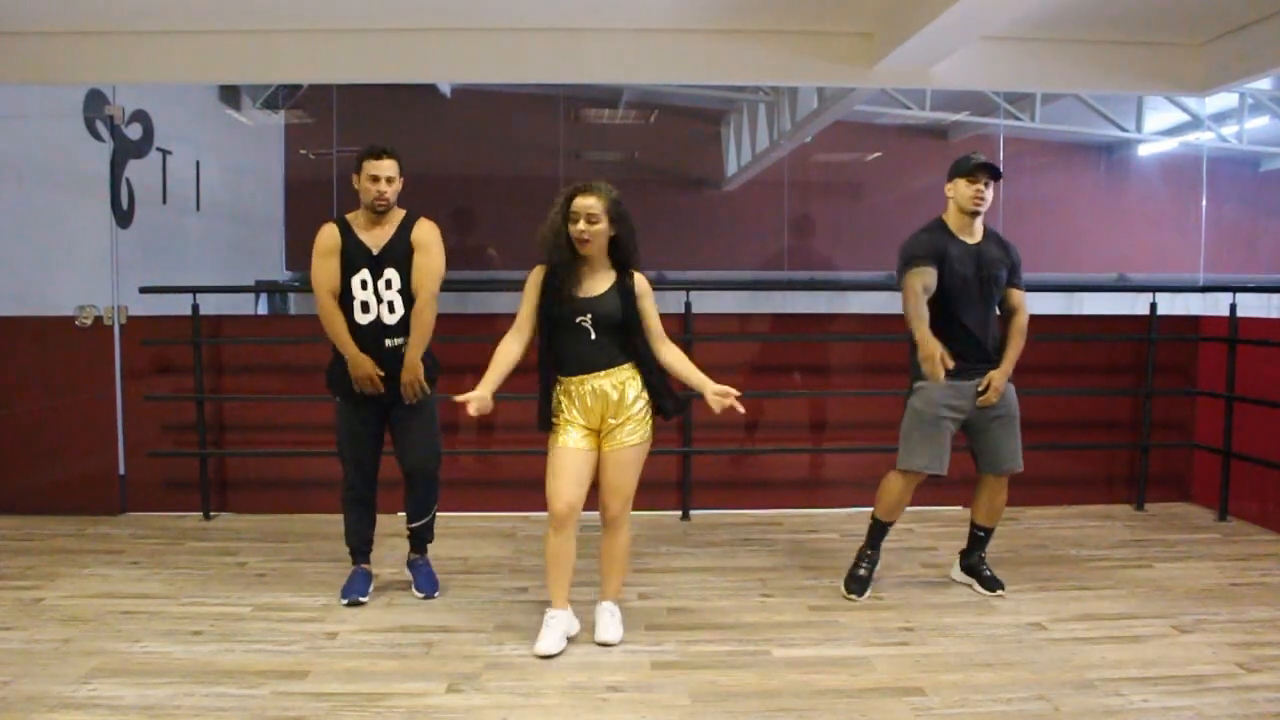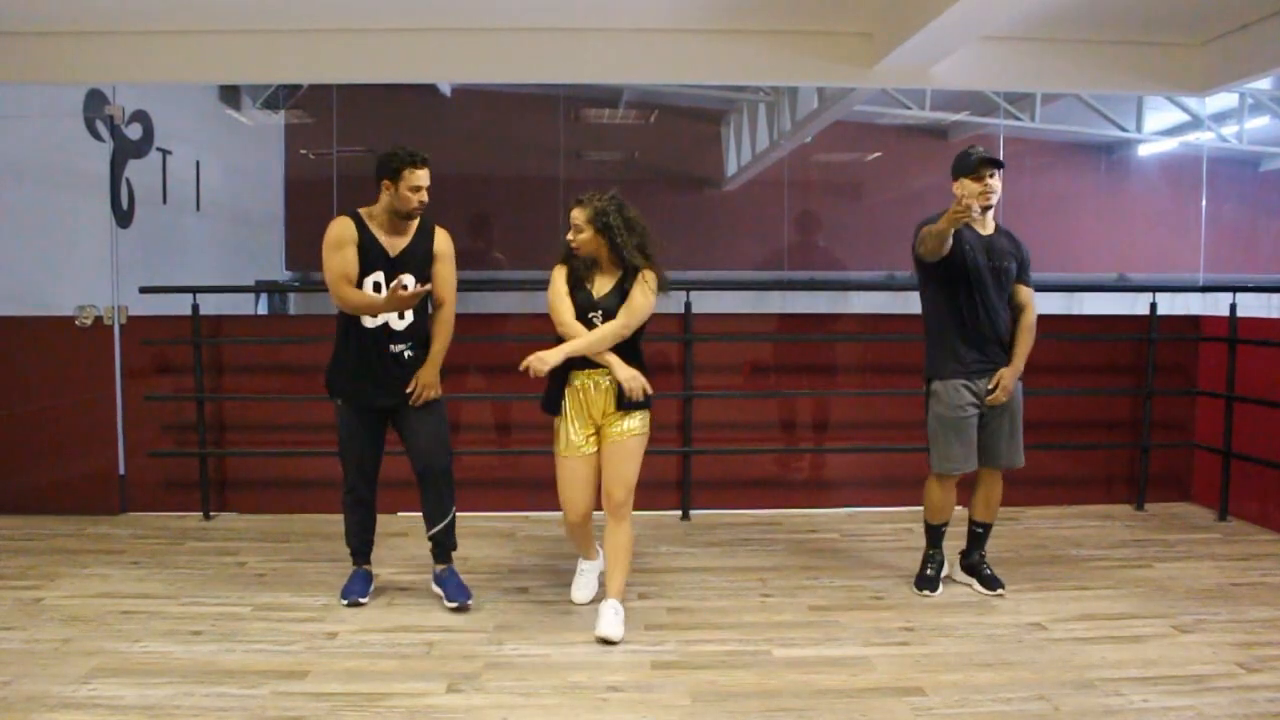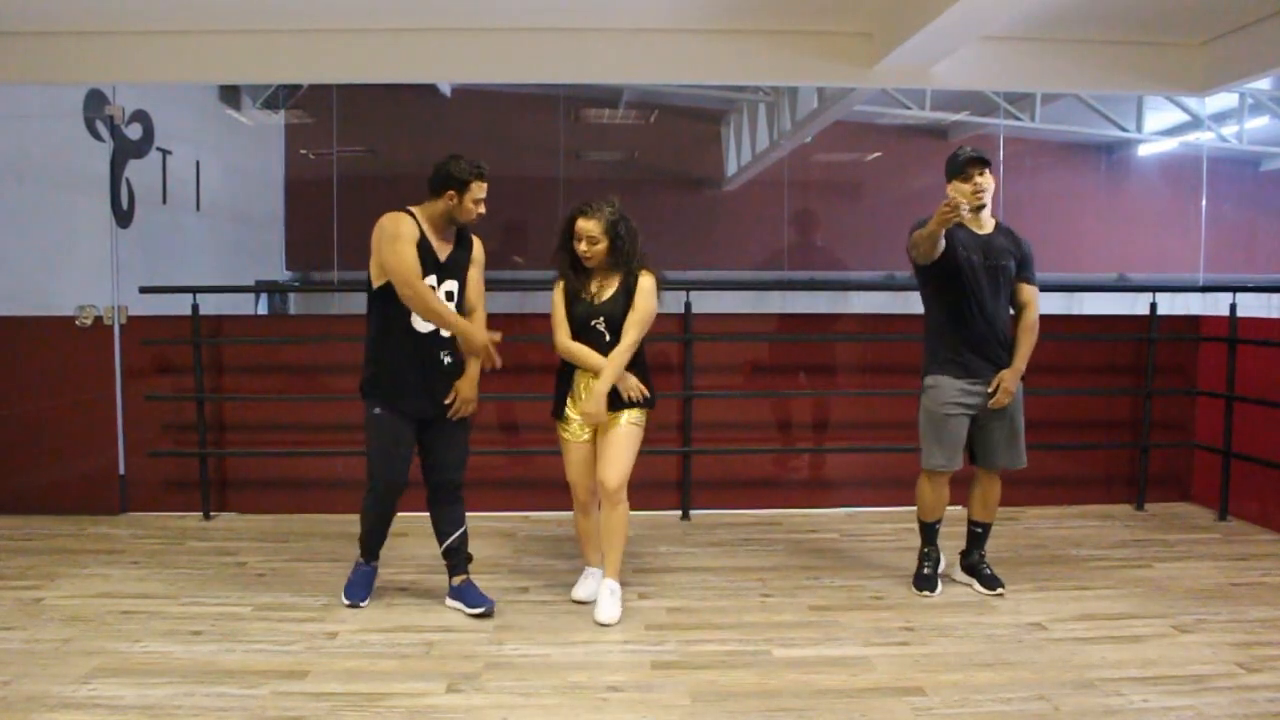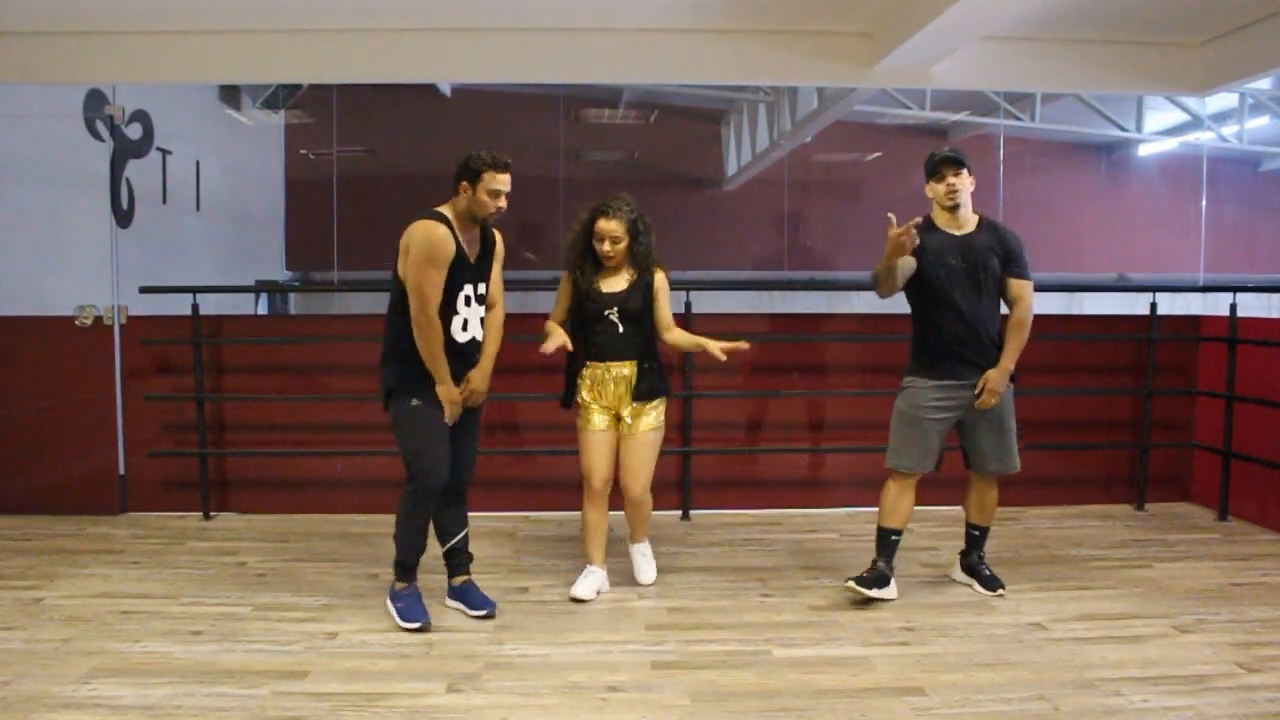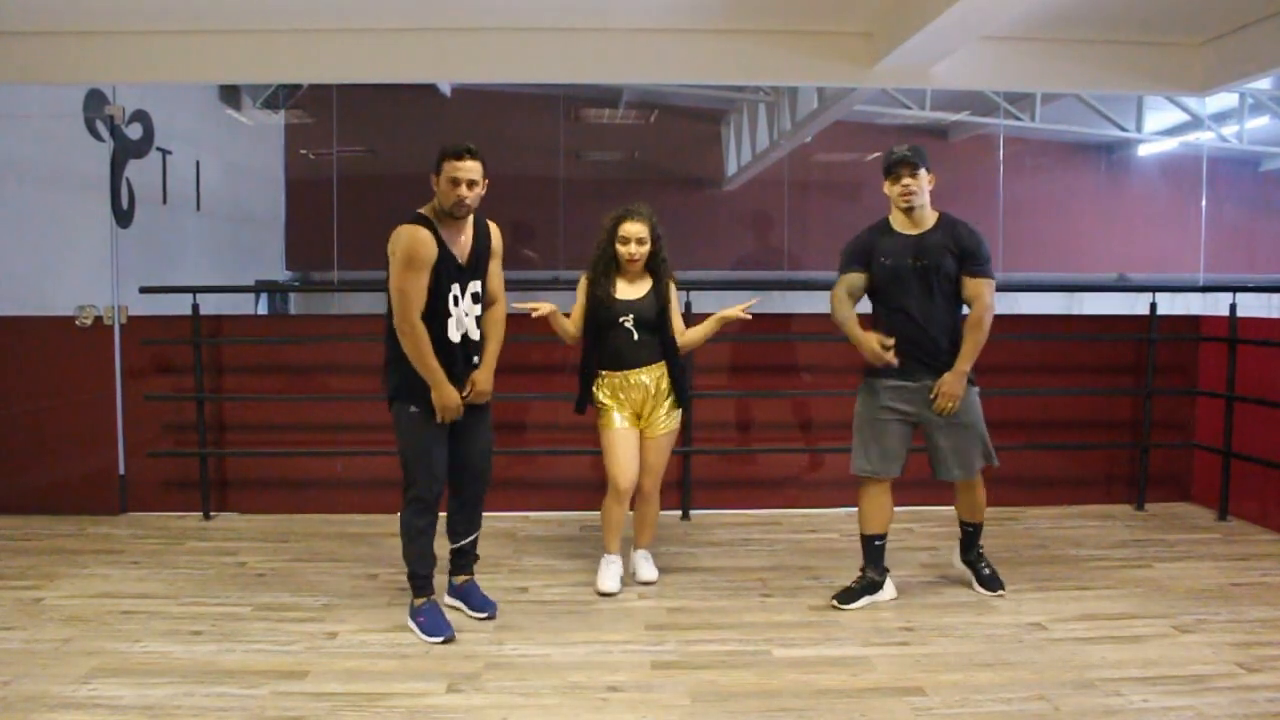
dt=0.3s
person 1, frame 1
left shoulder: (422, 231)
right shoulder: (331, 235)
left elbow: (427, 299)
right elbow: (326, 302)
left wrist: (414, 359)
right wrist: (354, 358)
left hip: (409, 370)
right hip: (355, 374)
left knee: (422, 467)
right knee: (358, 476)
left ankle: (418, 554)
right ankle: (361, 566)
person 1, frame 2
left shoulder: (436, 238)
right shoulder: (344, 230)
left elbow: (444, 307)
right elbow: (341, 296)
left wrist: (432, 367)
right wrist: (388, 302)
left hip: (414, 376)
right hip: (357, 379)
left knee: (435, 468)
right knee: (358, 479)
left ankle: (444, 566)
right ankle: (361, 567)
person 1, frame 3
left shoulder: (471, 245)
right shoulder: (396, 227)
left elbow: (476, 312)
right elbow: (413, 292)
left wrist: (471, 375)
right wrist: (467, 331)
left hip: (445, 384)
right hip: (392, 386)
left knee: (448, 484)
right knee: (386, 483)
left ankle: (459, 579)
right ankle: (367, 562)
person 1, frame 4
left shoulder: (492, 240)
right shoulder: (430, 234)
left elbow: (494, 308)
right elbow: (424, 315)
left wrist: (482, 370)
right wrist: (442, 383)
left hip: (464, 380)
right hip: (416, 380)
left knee: (456, 482)
right knee: (428, 479)
left ankle: (459, 579)
right ankle: (403, 582)
person 1, frame 5
left shoulder: (489, 233)
right shoulder: (413, 237)
right elbow: (406, 321)
left wrist: (487, 369)
right wrist: (437, 386)
left hip: (467, 382)
right hip: (419, 386)
left knee: (473, 480)
right knee: (425, 489)
left ankle: (462, 578)
right ankle: (422, 598)
person 2, frame 1
left shoulder: (1004, 250)
right shoulder: (926, 243)
left elbow: (1018, 313)
right elbow: (915, 293)
left wrist: (1005, 370)
right wrist: (925, 339)
left hip: (991, 379)
right hip: (941, 377)
left knee: (999, 473)
right knee: (910, 468)
left ankle: (972, 560)
right ankle: (869, 552)
person 2, frame 2
left shoulder: (1013, 246)
right shoulder: (941, 230)
left elbow: (1025, 310)
right elbow: (930, 243)
left wrist: (1015, 368)
right wrist: (948, 223)
left hip: (1001, 375)
right hip: (952, 375)
left knee: (993, 469)
right knee: (946, 470)
left ankle: (973, 559)
right ankle: (934, 556)
person 2, frame 3
left shoulder: (1015, 244)
right shoulder: (939, 233)
left elbow: (1029, 310)
right elbow: (922, 248)
left wrist: (1016, 370)
right wrist: (937, 226)
left hip: (1000, 377)
right hip: (948, 375)
left knee: (991, 471)
right knee: (936, 469)
left ankle: (973, 558)
right ankle: (929, 554)
person 2, frame 4
left shoulder: (1003, 240)
right shoulder: (914, 238)
left elbow: (1022, 307)
right elbow: (886, 285)
left wrist: (1004, 368)
right wrist: (892, 258)
left hip: (987, 377)
right hip: (927, 379)
left knee: (988, 473)
right knee: (904, 472)
left ankle: (972, 561)
right ankle: (883, 568)
person 2, frame 5
left shoulder: (962, 237)
right shoulder: (868, 243)
left elbow: (981, 307)
right elbow: (841, 298)
left wrist: (959, 372)
right wrist: (860, 337)
left hip: (947, 379)
right hip: (885, 381)
left knee: (967, 473)
right knee: (875, 476)
left ankle: (972, 554)
right ankle: (874, 575)
person 3, frame 1
left shoulder: (633, 283)
right shoulder: (545, 276)
left elbow: (660, 344)
right elbow: (518, 336)
left wrist: (706, 386)
right wrist: (485, 388)
left hip: (625, 400)
right hip: (571, 405)
left knee: (614, 512)
right knee: (562, 509)
left ankle: (609, 605)
right ankle: (559, 613)
person 3, frame 2
left shoulder: (642, 278)
right shoulder: (564, 273)
left elbow: (619, 329)
right elbow: (568, 326)
left wrist: (559, 354)
right wrist: (616, 366)
left hip: (624, 400)
right hip: (574, 396)
left knee: (618, 503)
right knee: (576, 512)
left ankle: (613, 601)
right ankle: (590, 557)
person 3, frame 3
left shoulder: (641, 281)
right shoulder: (566, 284)
left elbow: (629, 341)
right elbow: (564, 343)
left wrist: (604, 387)
right wrist: (611, 373)
left hip: (625, 397)
right hip: (577, 395)
left knee: (612, 486)
right knee: (582, 495)
left ankle: (610, 582)
right ankle: (592, 568)
person 3, frame 4
left shoulder: (651, 277)
right shoulder: (576, 276)
left elbow: (668, 332)
right elbow: (556, 322)
left wrist: (705, 343)
right wrist: (556, 335)
left hip: (642, 386)
right hip: (594, 388)
left knee: (636, 488)
right knee: (596, 484)
left ankle: (640, 544)
right ankle: (594, 568)
person 3, frame 5
left shoulder: (663, 285)
right shoulder: (593, 282)
left elbow: (681, 340)
right elbow: (574, 335)
left wrist: (719, 318)
right wrist: (552, 314)
left hip: (660, 390)
right hip: (613, 392)
left knee: (649, 486)
right knee: (622, 482)
left ankle: (641, 552)
right ankle: (611, 557)
